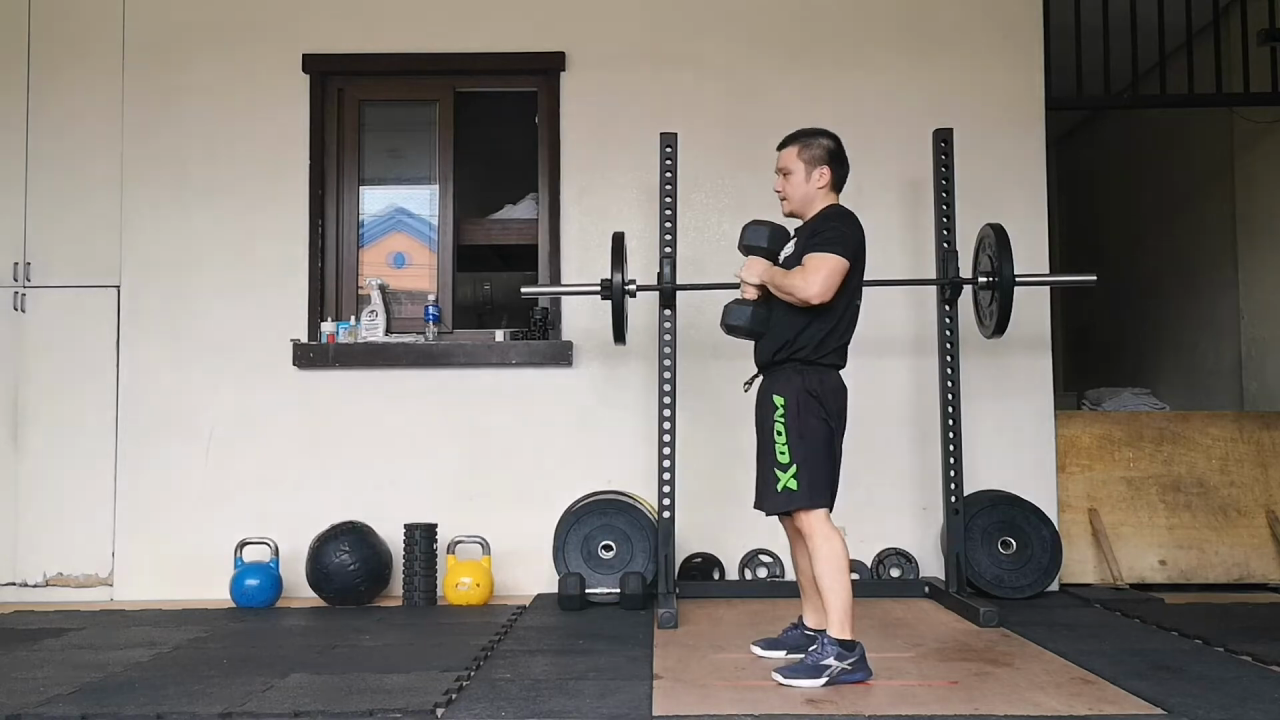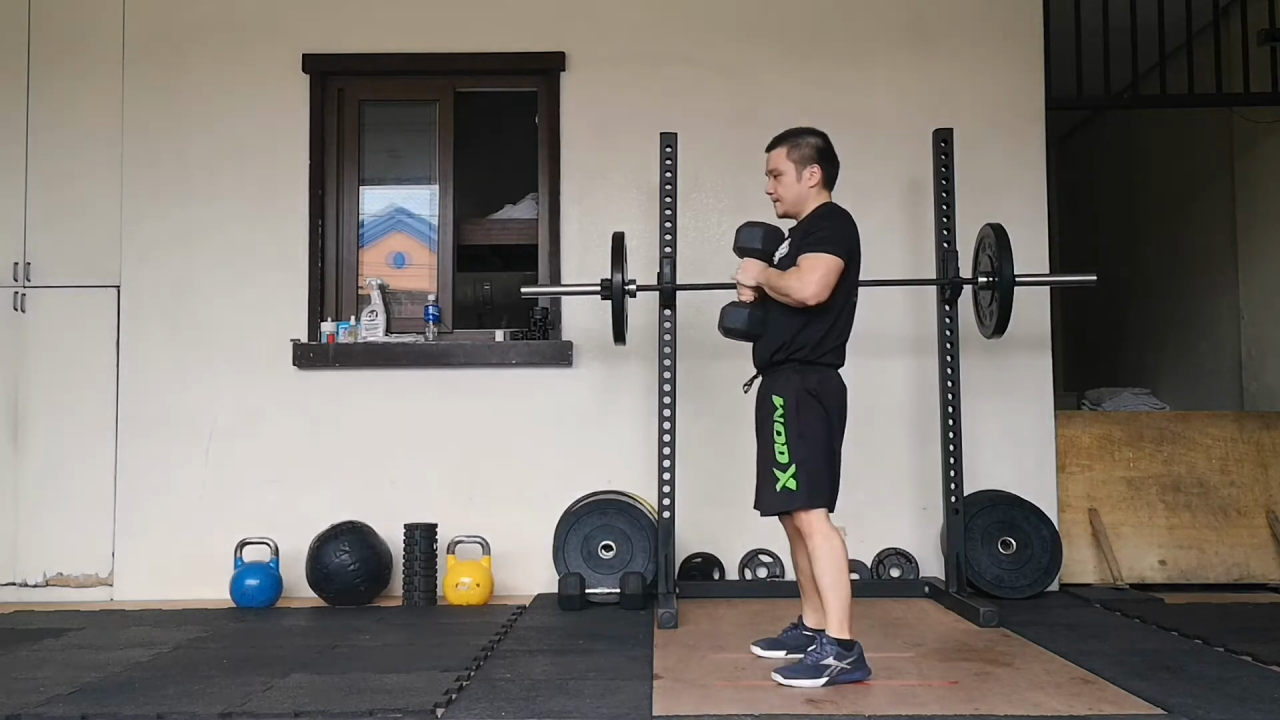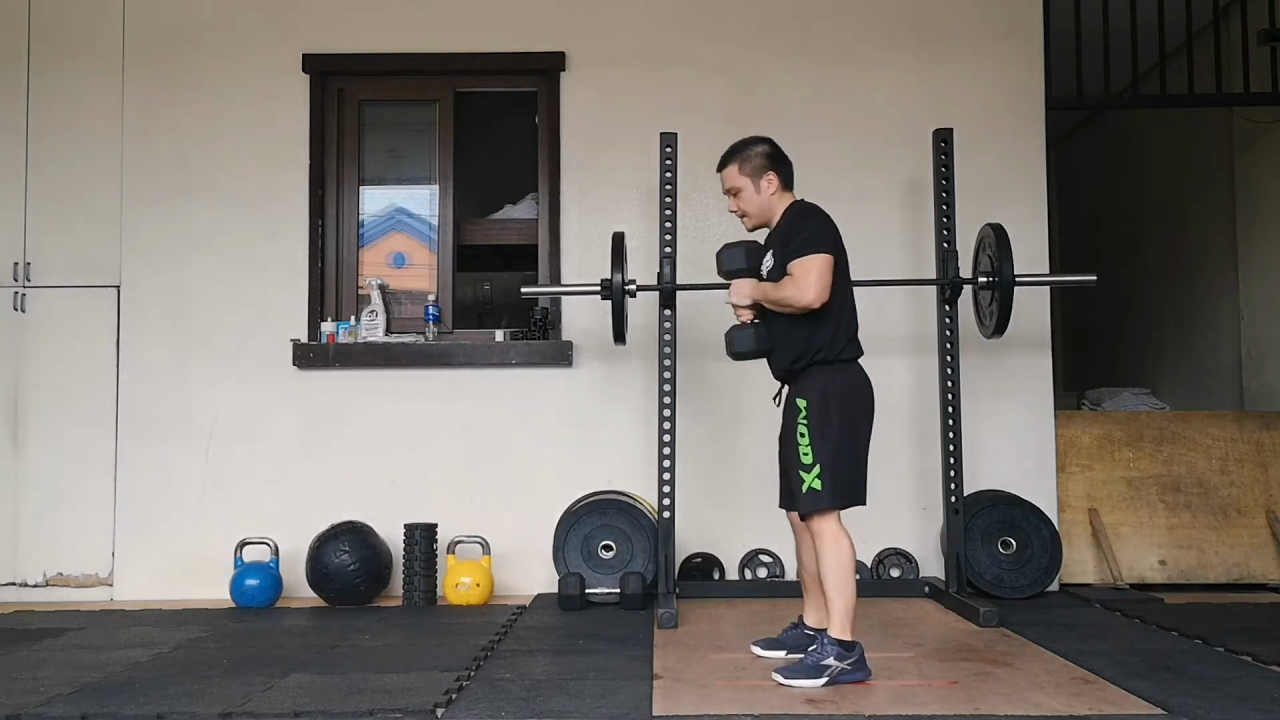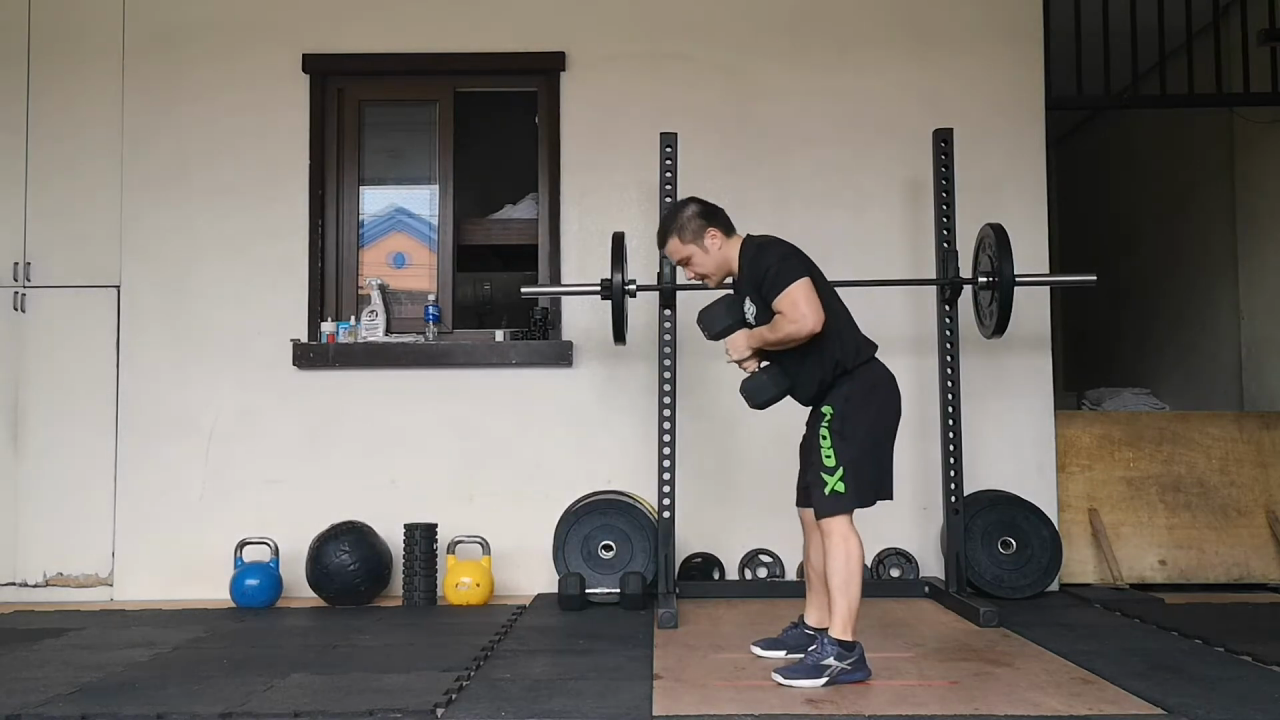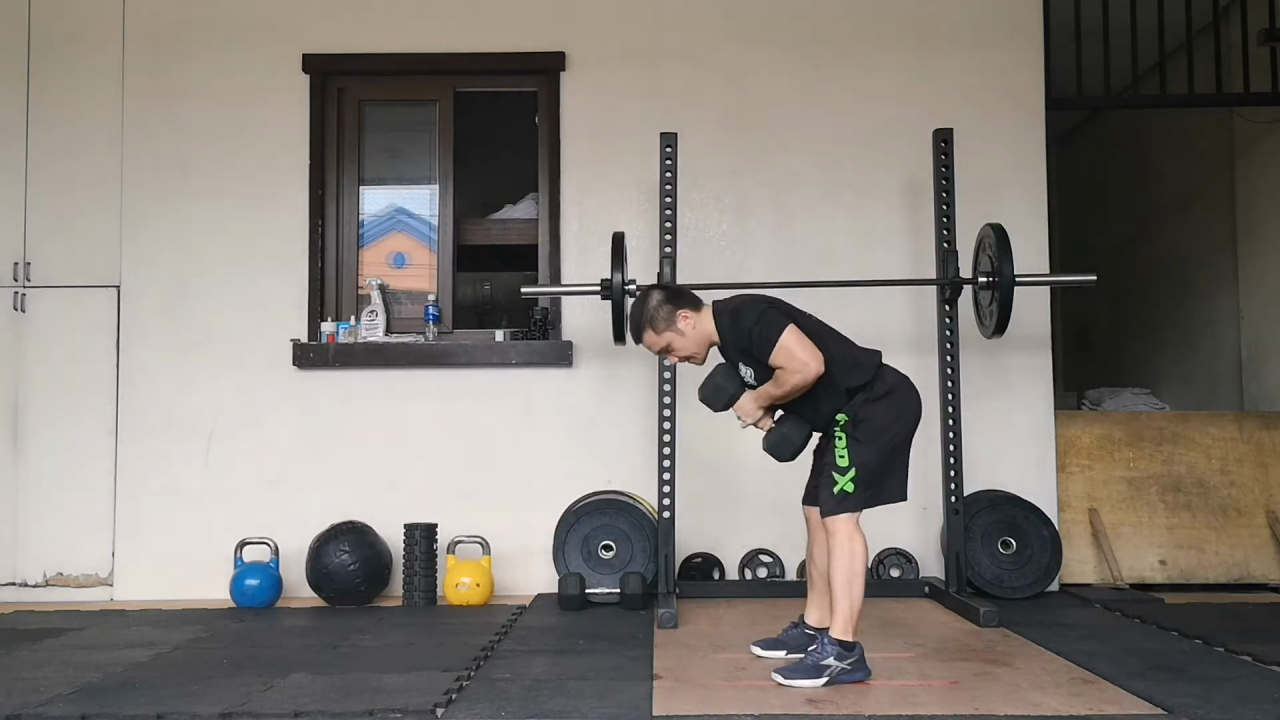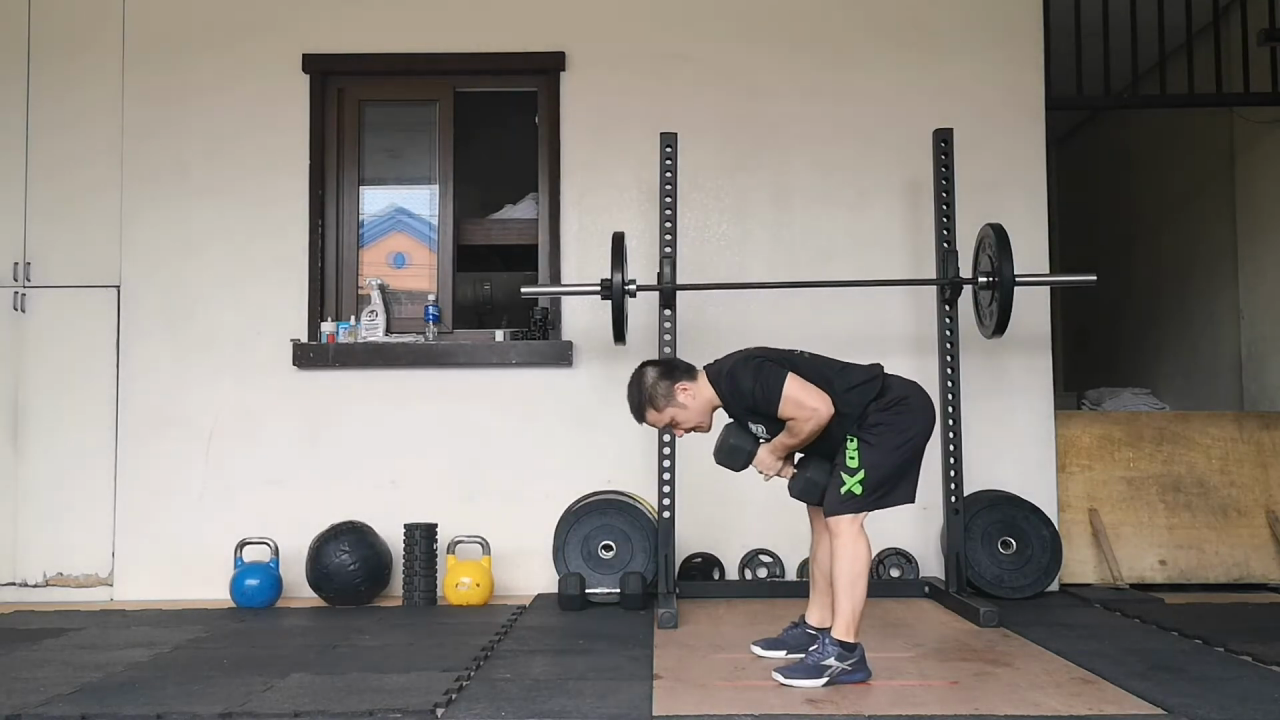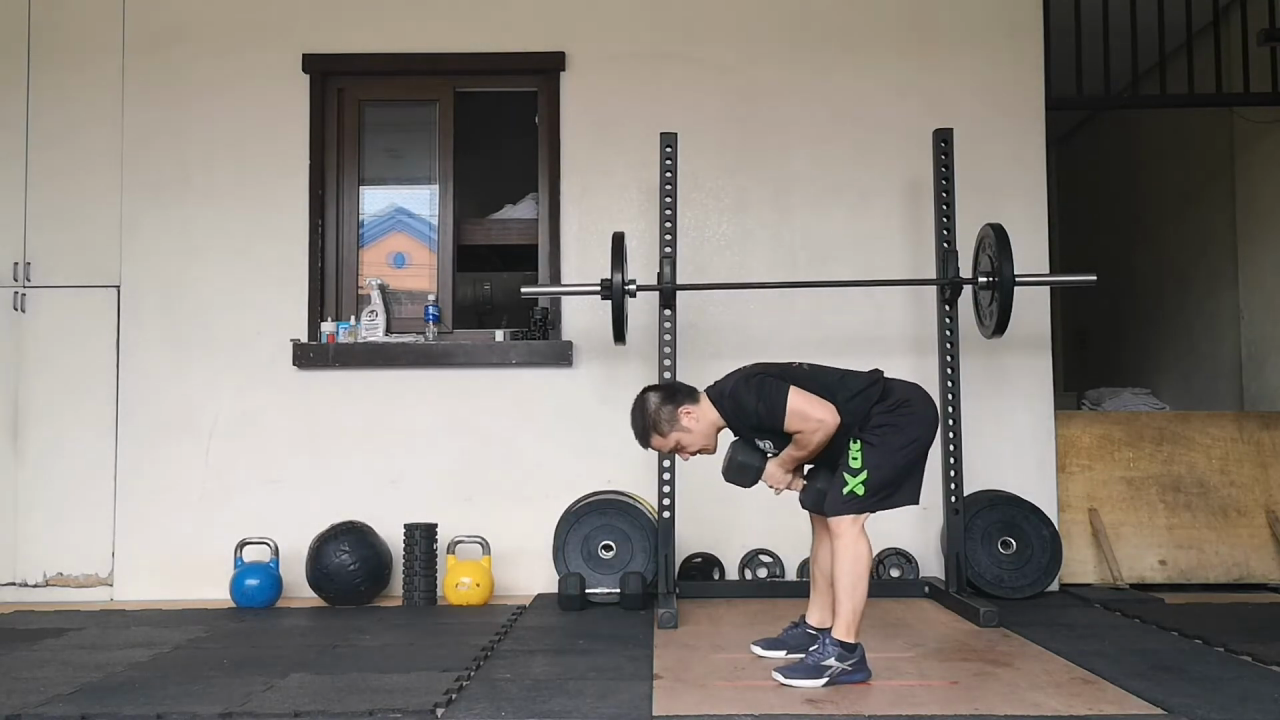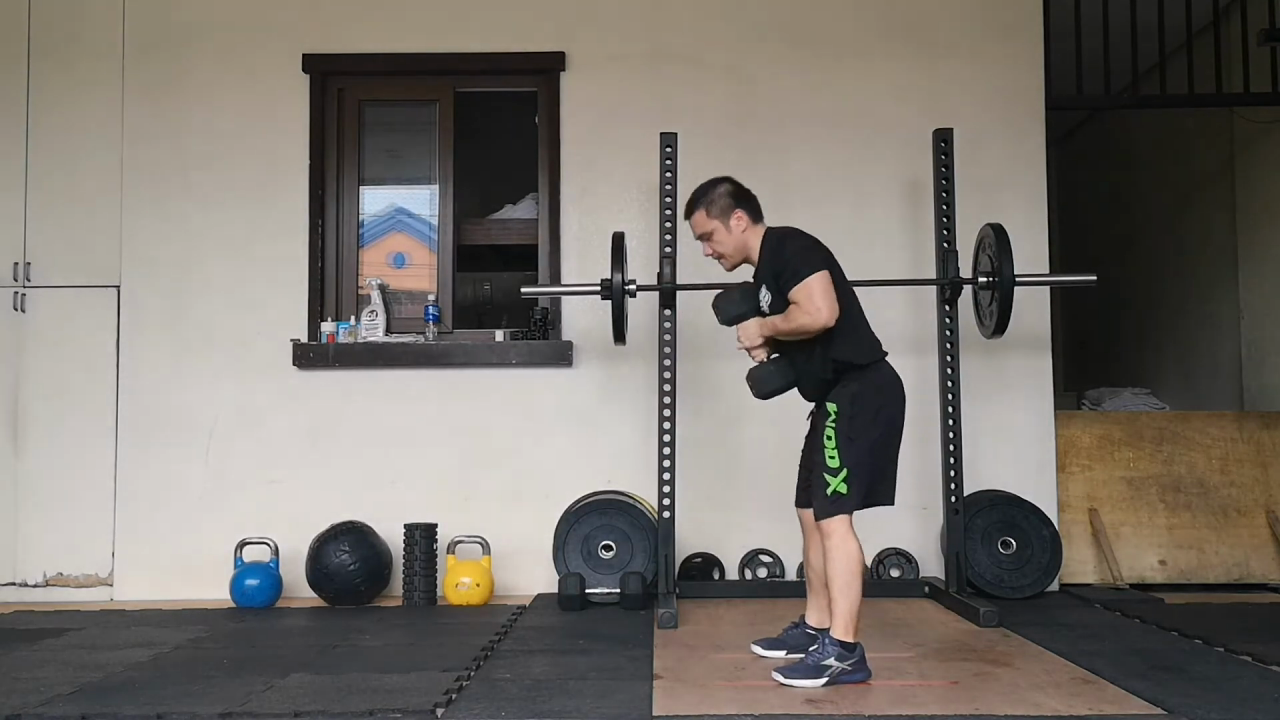
dt=0.5s
person 1, frame 1
left shoulder: (837, 225)
right shoulder: (807, 232)
left elbow: (814, 289)
left wrist: (763, 273)
right wrist: (758, 287)
left hip: (804, 386)
right hip: (785, 385)
left knee: (809, 513)
right knee: (792, 513)
left ankle: (843, 649)
right ankle: (813, 628)
person 1, frame 2
left shoulder: (830, 223)
right shoulder: (802, 233)
left elbow: (809, 290)
left wrist: (759, 273)
right wrist: (756, 288)
left hip: (804, 386)
right hip: (784, 385)
left knee: (809, 514)
right knee: (794, 514)
left ankle: (842, 648)
right ankle: (813, 627)
person 1, frame 3
left shoulder: (805, 221)
right shoulder: (780, 237)
left elbow: (810, 293)
left wrist: (754, 291)
right wrist: (753, 307)
left hip: (828, 386)
right hip: (809, 390)
left knee: (822, 514)
right knee: (802, 513)
left ankle: (843, 650)
right ankle: (813, 628)
person 1, frame 4
left shoulder: (767, 256)
right shoulder: (745, 278)
left elbow: (806, 320)
left wrist: (750, 340)
right wrist: (751, 352)
left hip: (856, 394)
right hip: (834, 400)
left knee: (834, 516)
right knee: (813, 515)
left ankle: (842, 650)
right ankle: (815, 628)
person 1, frame 5
left shoulder: (743, 317)
right shoulder: (730, 332)
left elbow: (808, 365)
left wrist: (757, 400)
right wrist: (763, 409)
left hip: (879, 404)
right hip: (855, 411)
left knee: (839, 515)
right knee: (818, 512)
left ankle: (843, 652)
right ankle: (814, 629)
person 1, frame 6
left shoulder: (741, 377)
right shoulder: (731, 384)
left elbow: (817, 409)
right elbow: (791, 419)
left wrist: (775, 452)
right wrist: (781, 455)
left hip: (894, 413)
right hip: (875, 418)
left knee: (843, 516)
right knee: (823, 513)
left ankle: (843, 651)
right ankle: (816, 628)
person 1, frame 7
left shoulder: (745, 394)
right shoulder: (736, 406)
left elbow: (822, 420)
right elbow: (799, 432)
left wrist: (783, 466)
right wrist: (789, 468)
left hip: (898, 416)
right hip: (879, 421)
left knee: (844, 519)
right knee: (825, 516)
left ankle: (843, 652)
right ankle: (815, 628)
person 1, frame 8
left shoulder: (788, 246)
right shoulder: (766, 269)
left elbow: (821, 313)
left wrist: (761, 327)
right wrist: (767, 340)
left hip: (859, 394)
right hip: (840, 397)
left knee: (832, 516)
right knee: (811, 511)
left ankle: (844, 650)
right ankle: (816, 627)
